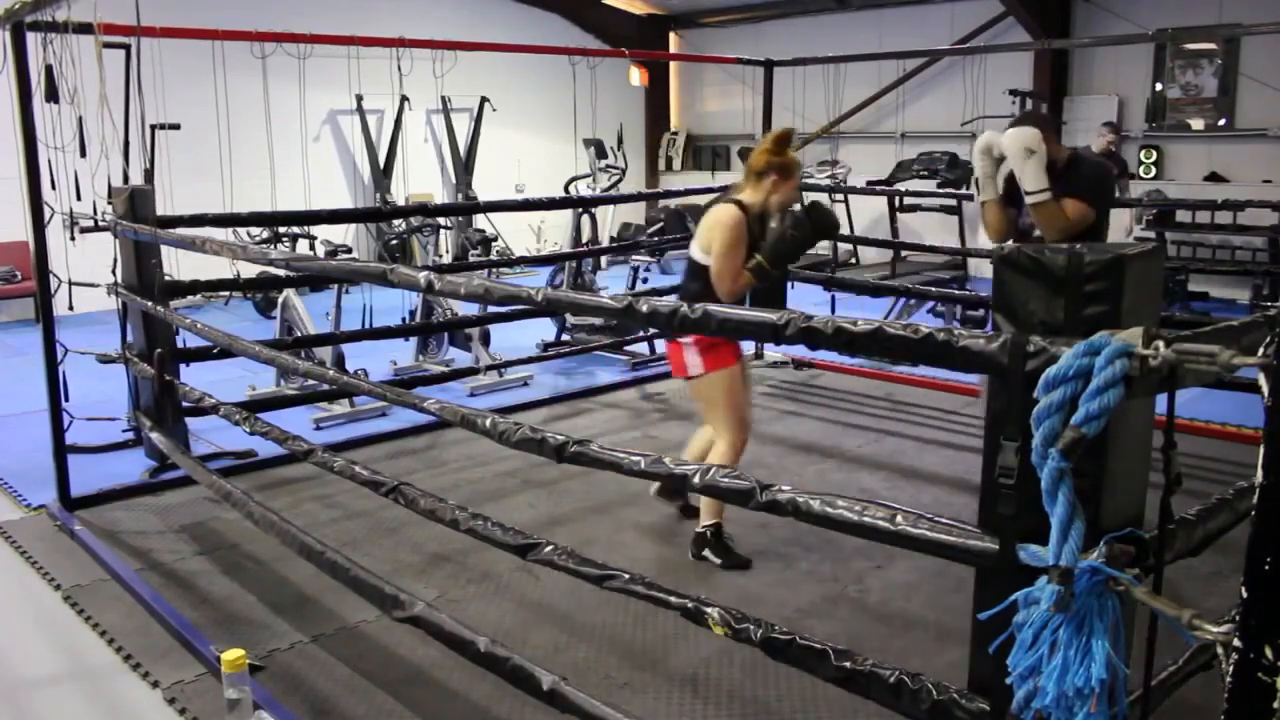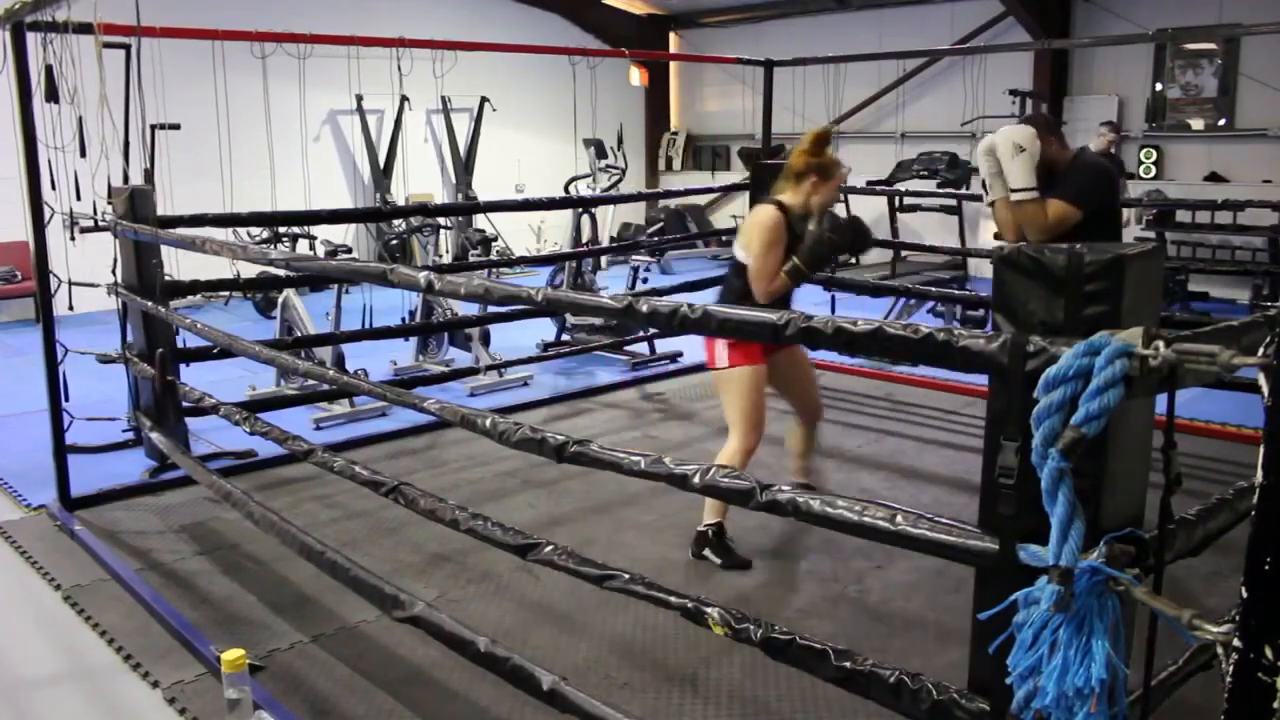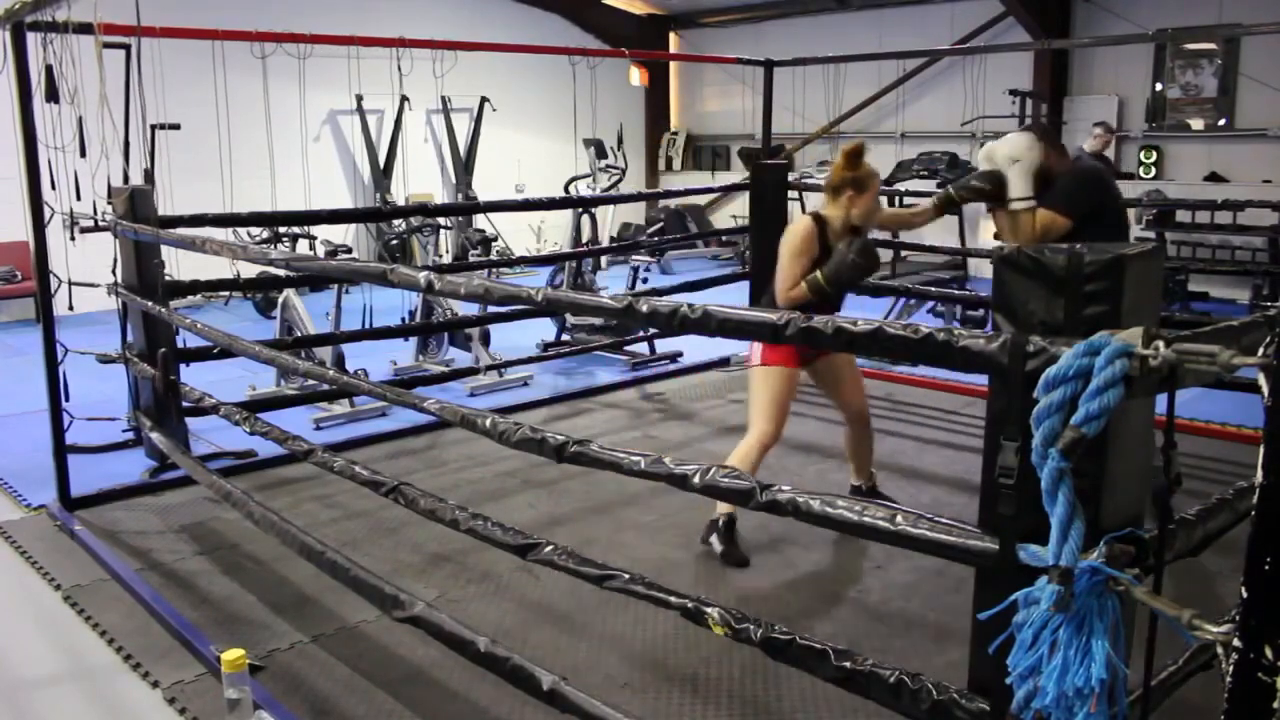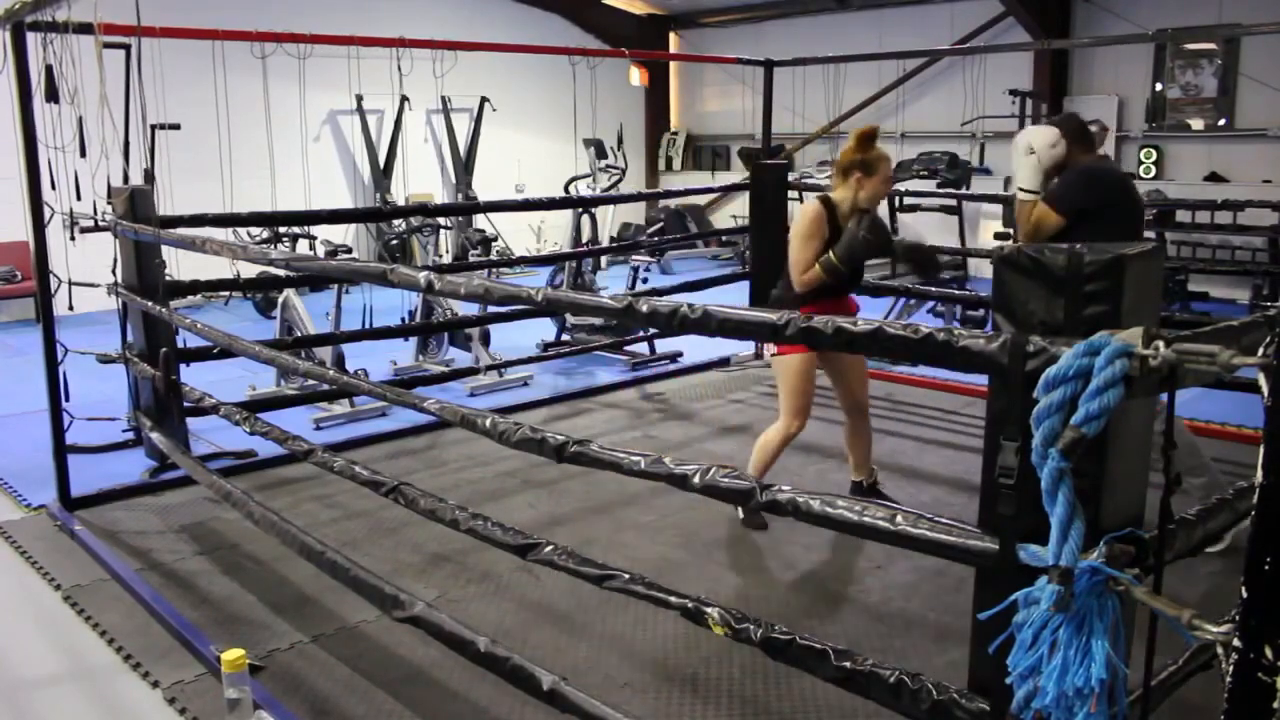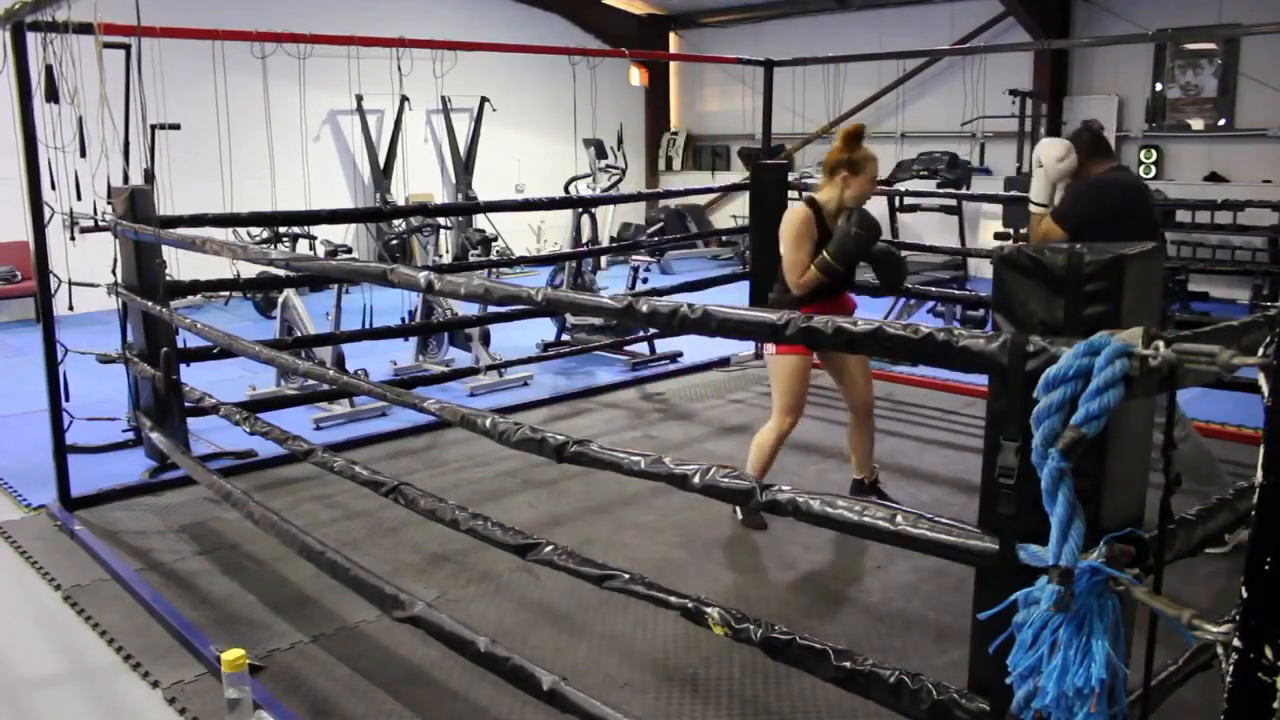
dt=0.2s
person 1, frame 1
left shoulder: (753, 213)
right shoulder: (730, 218)
left elbow: (755, 262)
right elbow: (729, 290)
left wrist: (796, 240)
right wrist: (775, 253)
left hip: (716, 331)
right hip: (697, 336)
left knee: (721, 425)
right knee: (733, 435)
left ankle: (672, 484)
right ankle: (708, 534)
person 1, frame 2
left shoulder: (796, 215)
right shoulder: (769, 219)
right elbow: (765, 292)
left wrist: (830, 244)
right wrist: (811, 255)
right hip: (735, 333)
left knee: (811, 410)
right knee: (746, 436)
left ankle: (804, 482)
right ankle: (709, 534)
person 1, frame 3
left shoulder: (856, 224)
right shoulder: (804, 230)
left elbow: (912, 218)
right elbow: (785, 298)
left wrist: (956, 196)
right wrist: (832, 273)
right hip: (779, 337)
left knee: (859, 414)
right knee: (763, 434)
left ankle: (863, 487)
right ankle: (720, 524)
person 1, frame 4
left shoulder: (861, 210)
right shoulder: (814, 214)
left elbow: (875, 242)
right elbow: (801, 282)
left wrist: (898, 249)
right wrist: (846, 253)
left hip: (837, 313)
left knee: (858, 406)
right knee: (792, 421)
left ankle: (864, 485)
person 1, frame 5
left shoulder: (848, 211)
right shoulder: (801, 216)
right elbow: (798, 284)
left wrist: (871, 253)
right wrist: (840, 251)
left hip: (836, 311)
left knee: (863, 403)
right knee: (785, 419)
left ankle: (865, 483)
